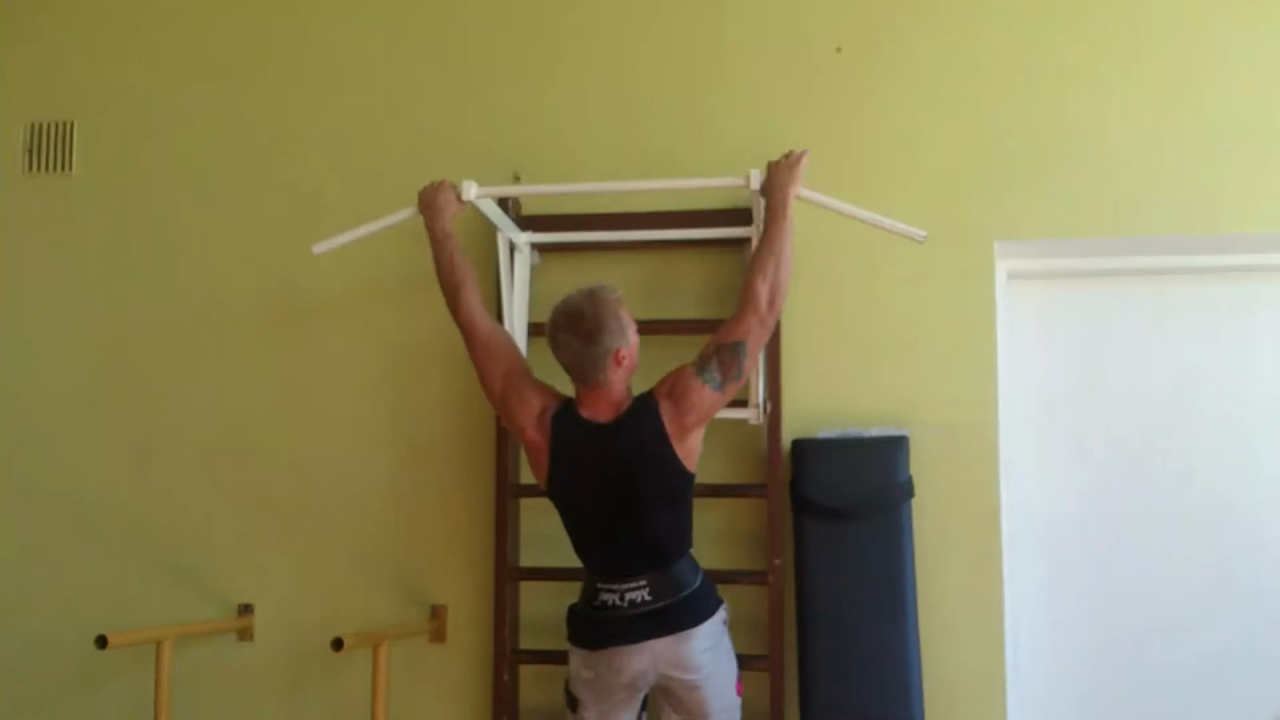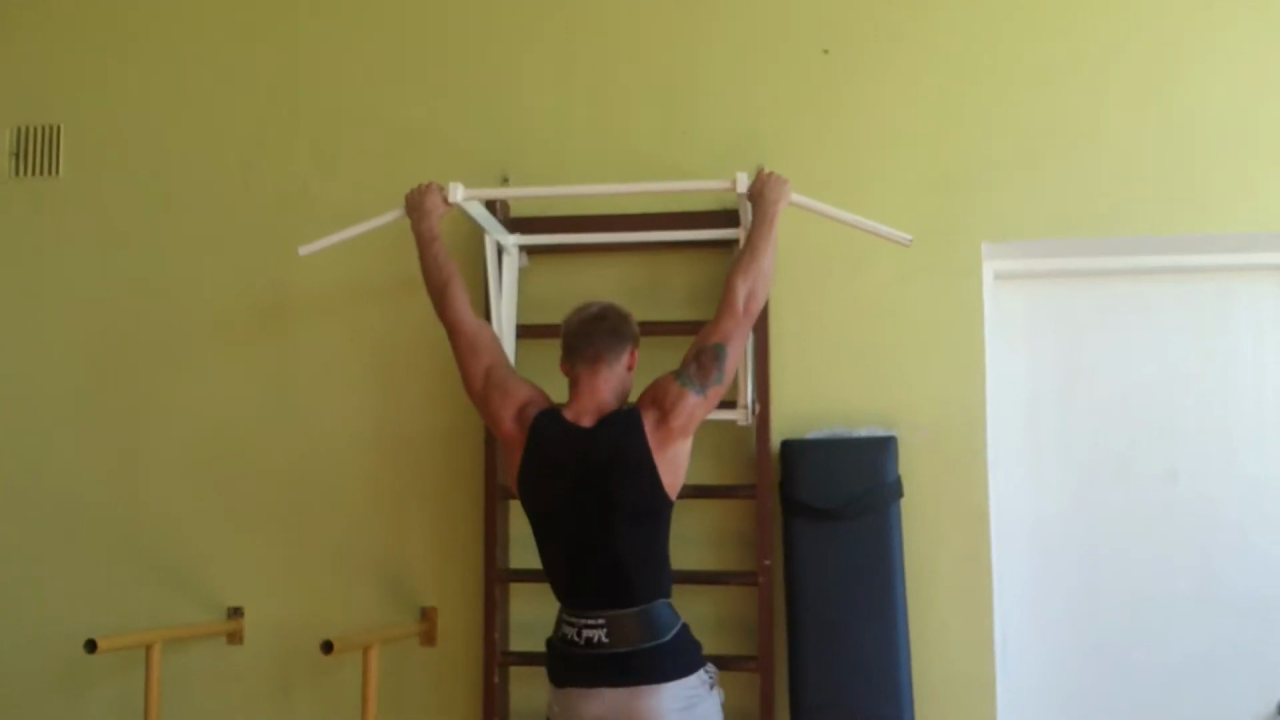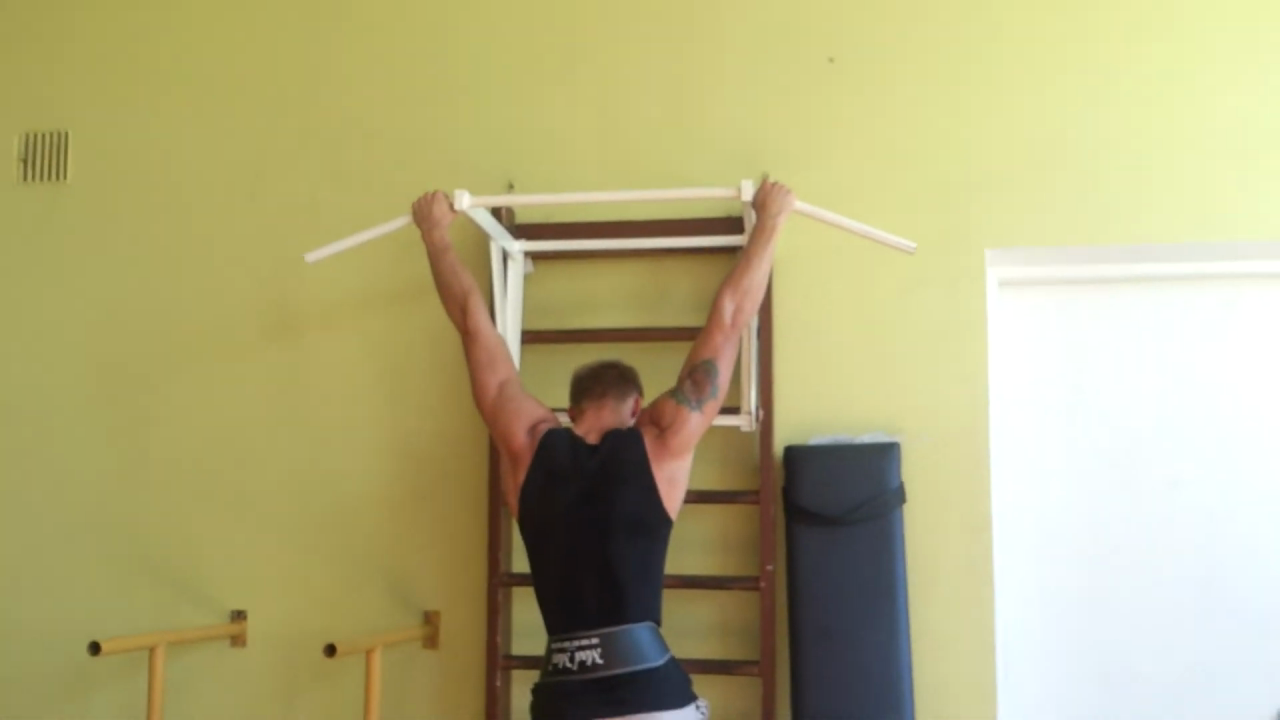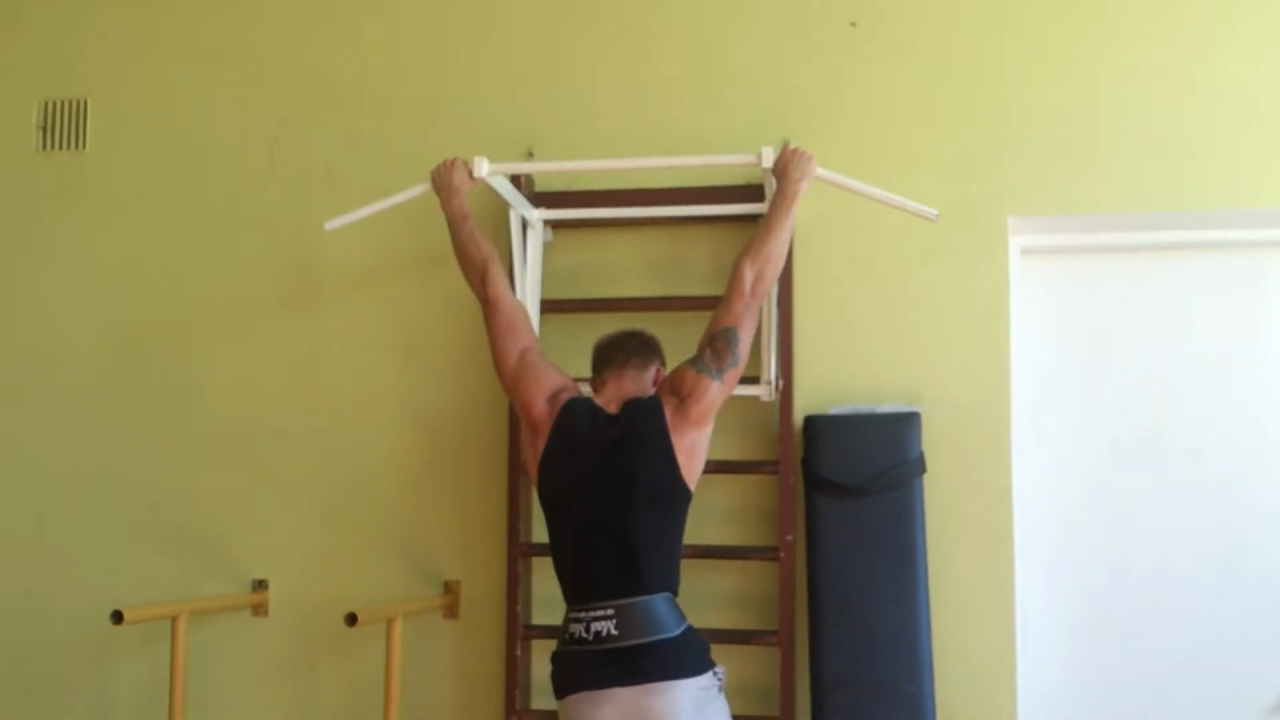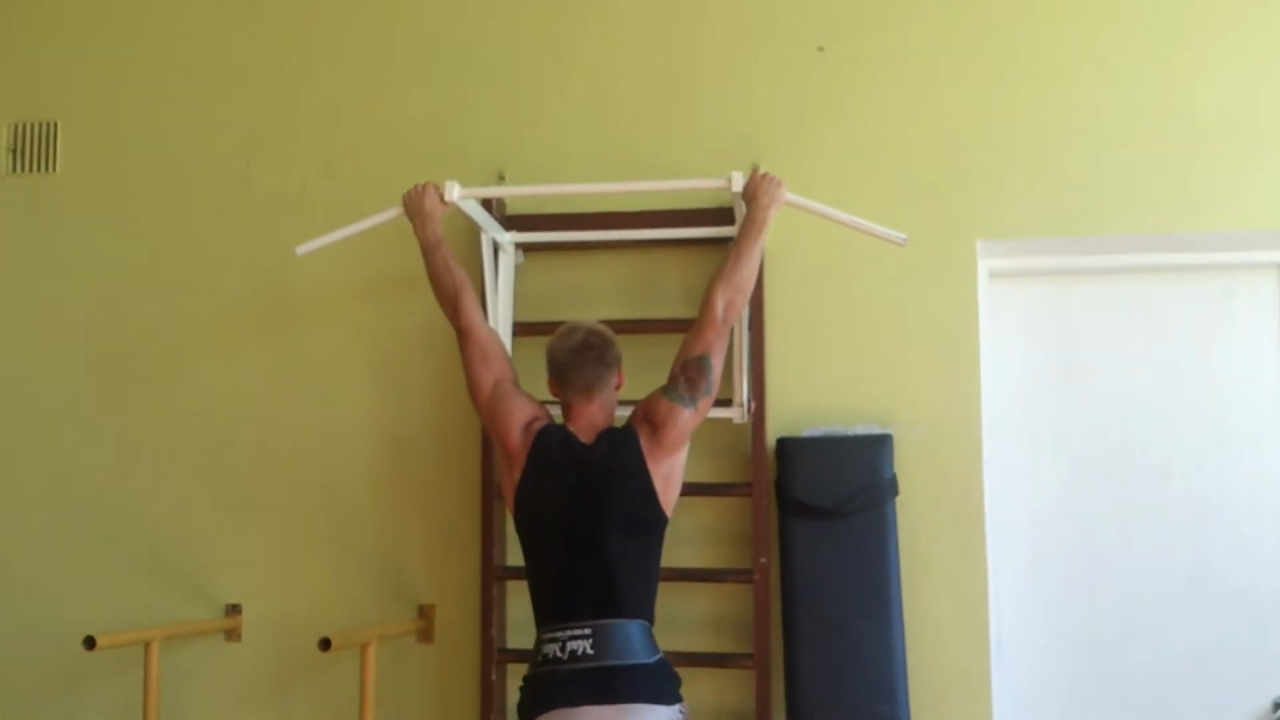
dt=1s
person 1, frame 1
left shoulder: (541, 427)
right shoulder: (673, 414)
left elbow: (471, 316)
right elbow: (761, 305)
left wrist: (439, 226)
right wrist: (780, 201)
left hip: (602, 635)
right hip: (687, 625)
person 1, frame 2
left shoulder: (521, 427)
right shoulder: (662, 424)
left elbow: (457, 313)
right elbow: (740, 306)
left wrist: (425, 224)
right wrist: (767, 209)
person 1, frame 3
left shoulder: (528, 448)
right shoulder: (661, 445)
left elbow: (474, 323)
right elbow: (728, 319)
left wrist: (435, 234)
right wrist: (769, 220)
person 1, frame 4
left shoulder: (548, 413)
right shoulder: (680, 412)
left elbow: (493, 291)
right elbow: (748, 289)
left wrist: (454, 201)
right wrist: (790, 188)
person 1, frame 5
left shoulder: (523, 443)
right shoulder: (656, 442)
left elbow: (468, 319)
right elbow: (718, 316)
left wrist: (427, 225)
right wrist: (759, 214)
